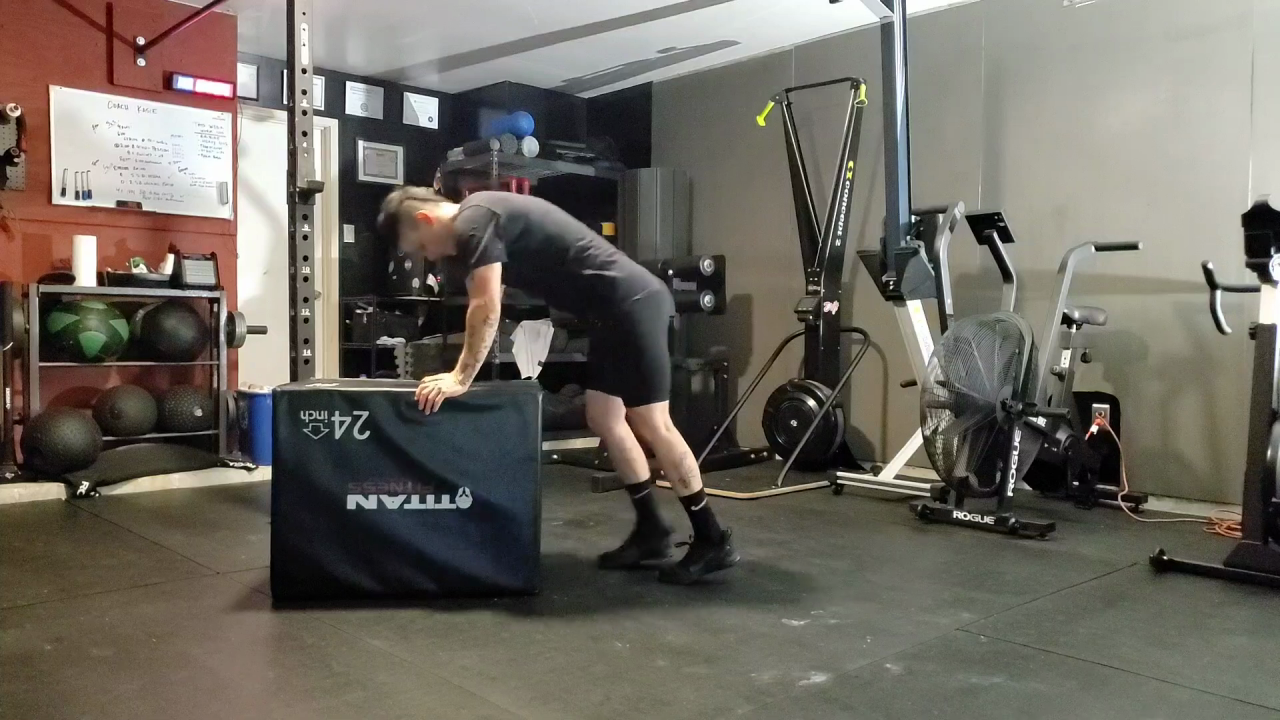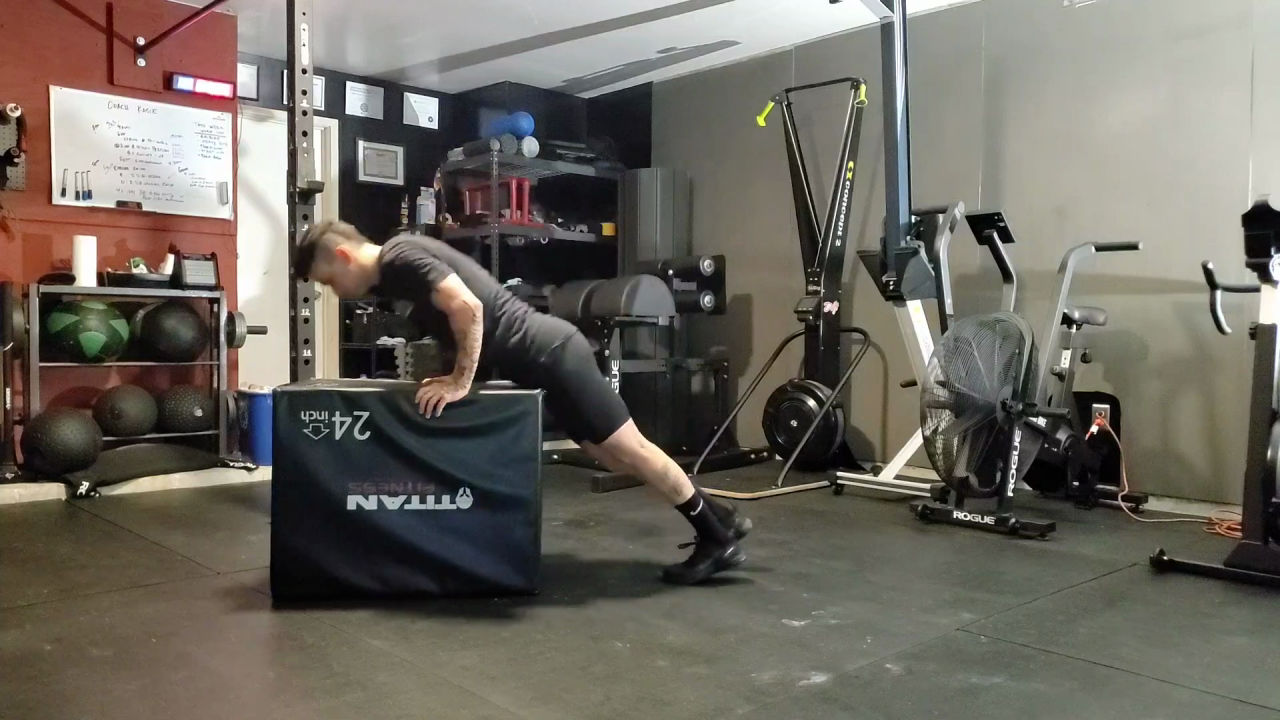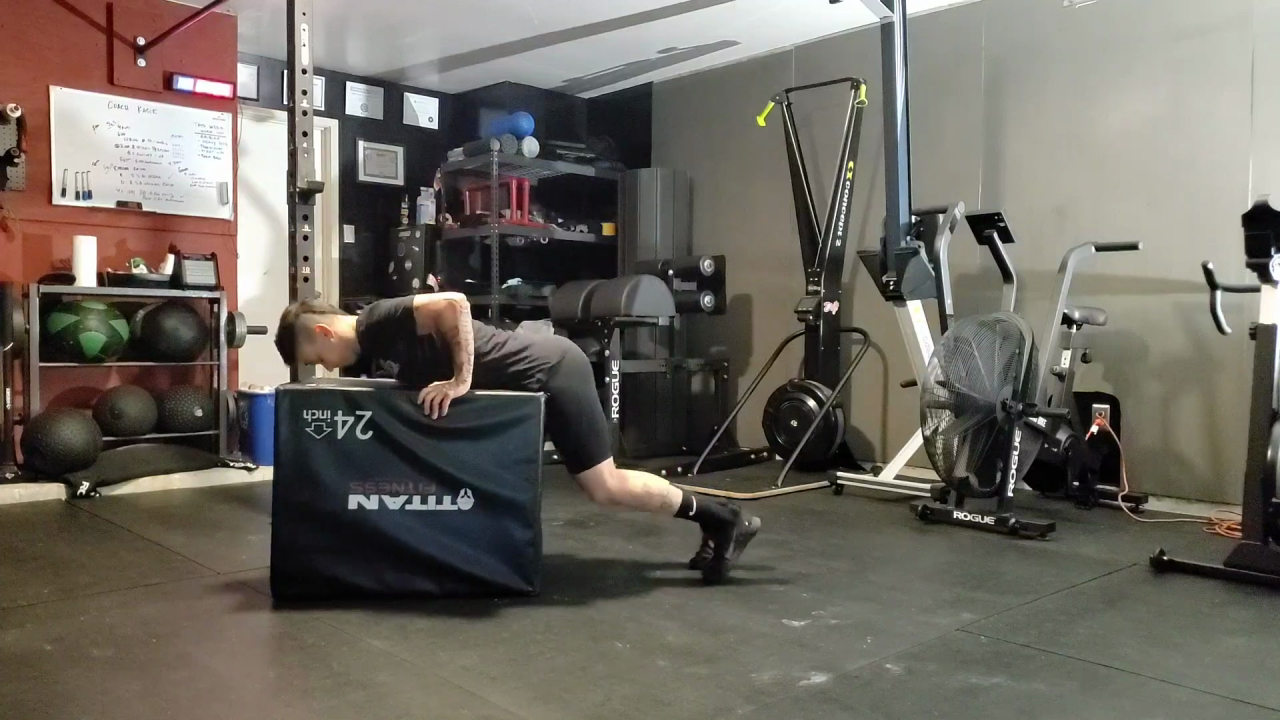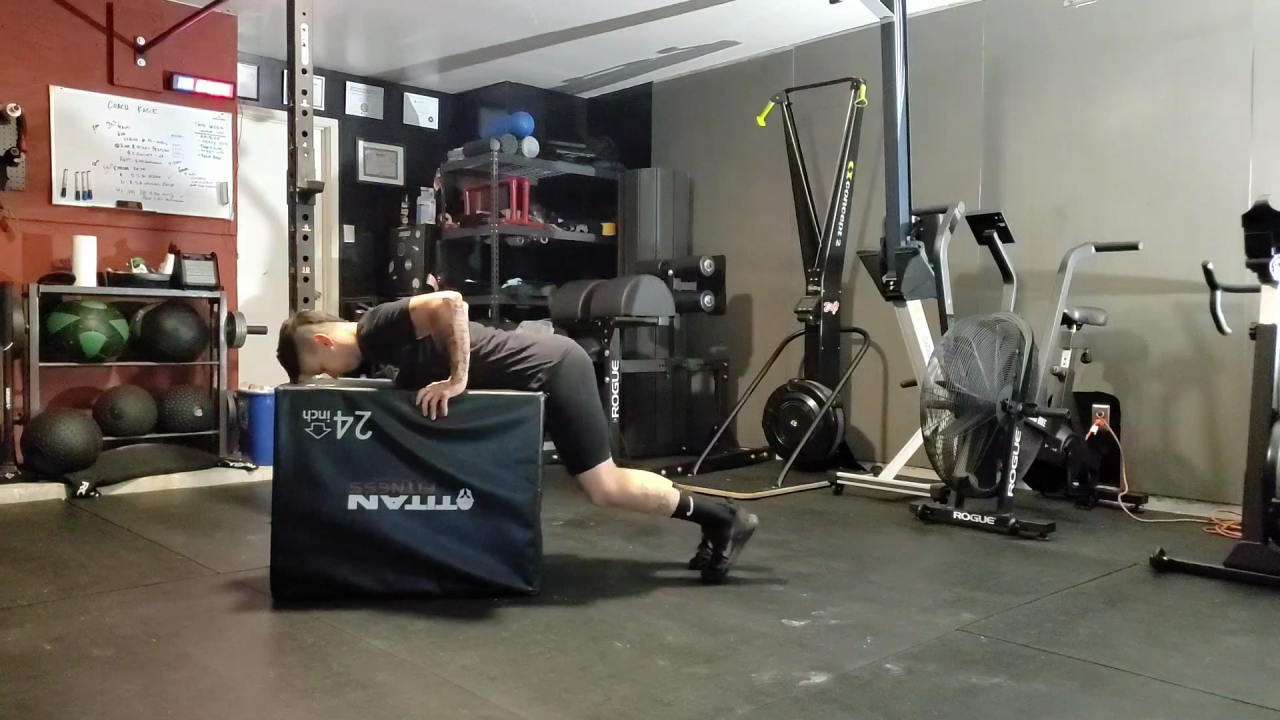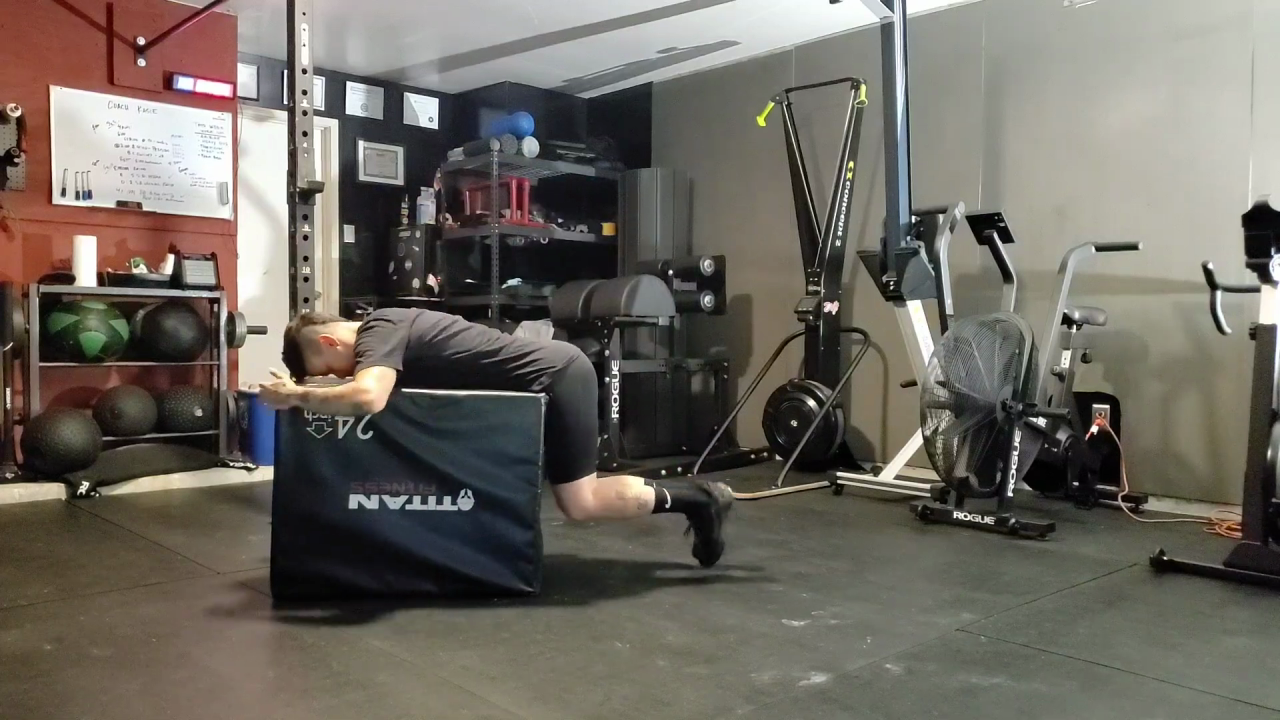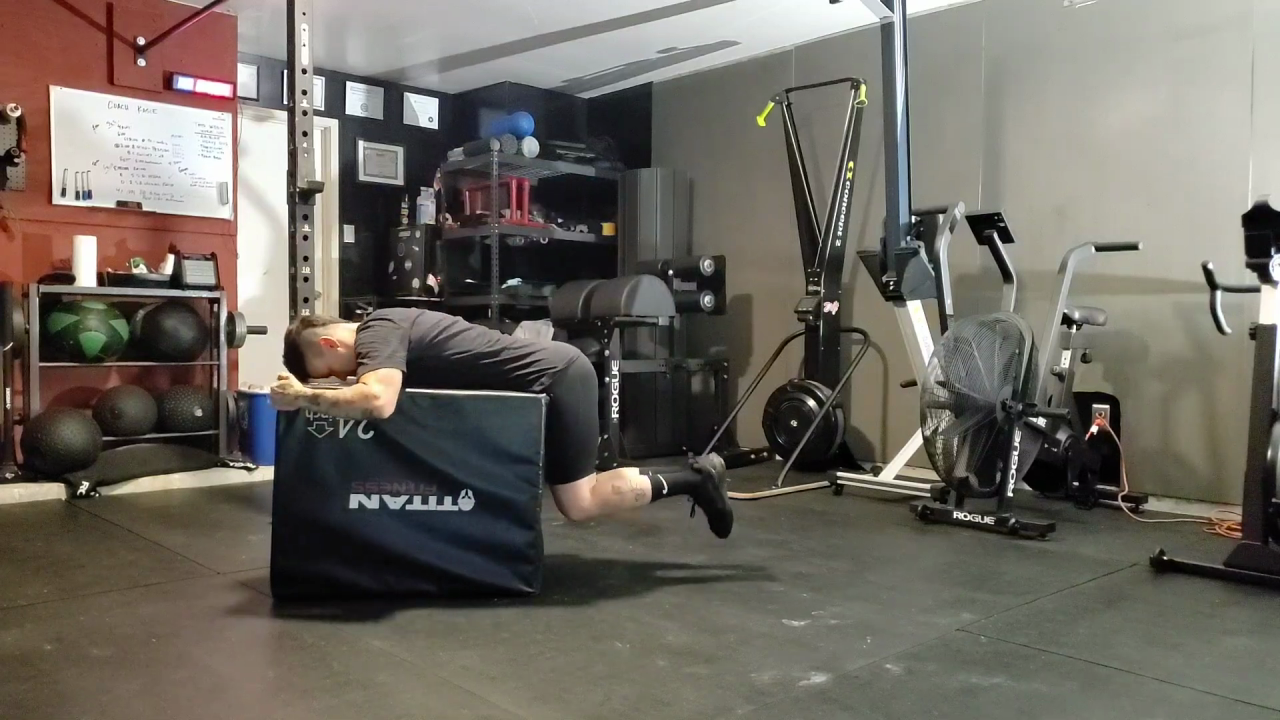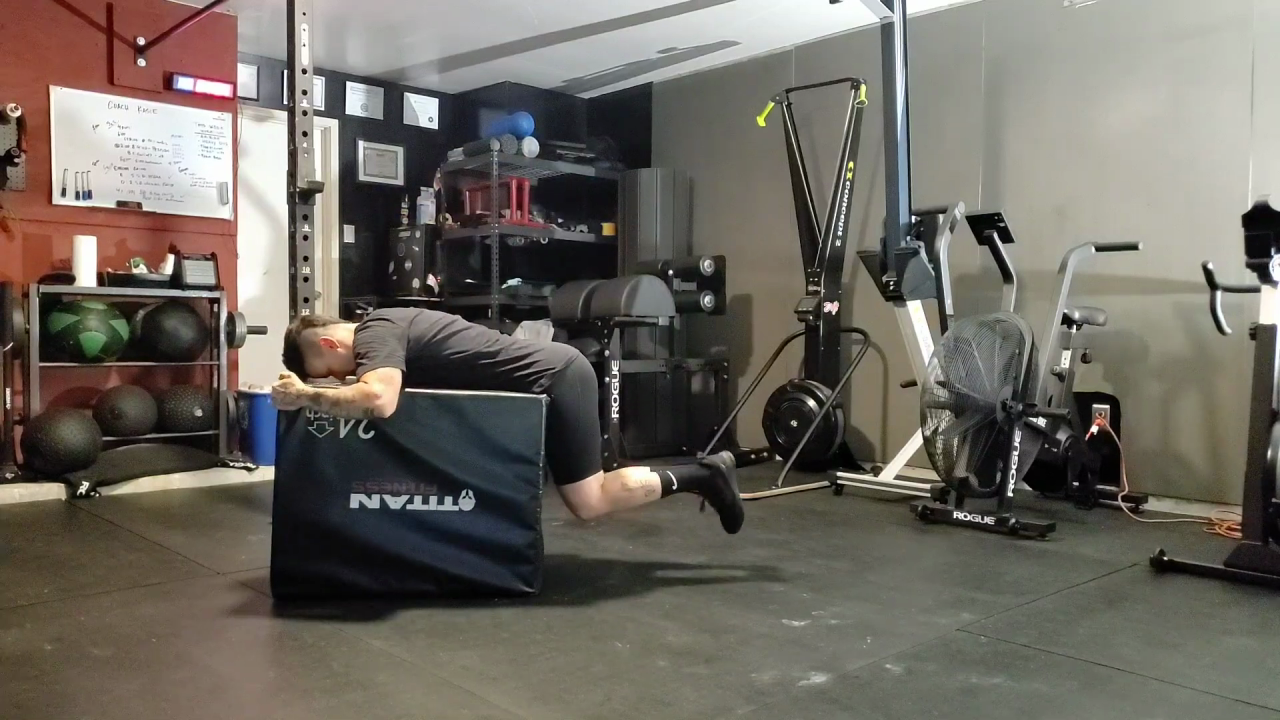
dt=0.5s
person 1, frame 1
left shoulder: (471, 221)
right shoulder: (480, 216)
left elbow: (486, 308)
right elbow: (486, 307)
left wrist: (462, 378)
right wrist: (464, 371)
left hip: (631, 300)
right hip: (617, 305)
left knee: (650, 425)
right knee: (602, 418)
left ankle: (713, 540)
right ankle: (650, 530)
person 1, frame 2
left shoulder: (400, 257)
right shoulder: (397, 266)
left elbow: (467, 310)
left wrist: (460, 382)
right wrist: (455, 376)
left hip: (548, 353)
right hip: (546, 350)
left knee: (626, 447)
right knee: (611, 452)
left ankle: (718, 538)
right ankle: (720, 518)
person 1, frame 3
left shoulder: (376, 323)
right shoulder: (378, 349)
left elbow: (453, 305)
left wrist: (461, 382)
left hip: (551, 373)
right hip: (545, 373)
left knee: (603, 486)
right knee: (601, 482)
left ankle: (727, 521)
right ankle: (715, 519)
person 1, frame 4
left shoulder: (375, 327)
right shoulder: (379, 352)
left elbow: (449, 302)
left wrist: (457, 380)
left hip: (552, 370)
right hip: (548, 369)
left knee: (603, 487)
right knee: (599, 481)
left ankle: (724, 518)
right ankle: (714, 519)
person 1, frame 5
left shoulder: (376, 331)
right shoulder: (385, 330)
left elbow: (368, 398)
left wrist: (297, 396)
left hip: (556, 377)
right hip: (554, 372)
left knee: (579, 502)
right knee: (579, 492)
left ankle: (700, 499)
right ankle: (694, 496)
person 1, frame 6
left shoulder: (377, 332)
right shoulder: (386, 329)
left elbow: (378, 401)
left wrist: (303, 397)
right wrist: (318, 394)
left hip: (556, 379)
right hip: (554, 372)
left knee: (578, 504)
right knee: (580, 491)
left ankle: (693, 478)
right ankle: (691, 477)
person 1, frame 7
left shoulder: (374, 334)
right shoulder: (383, 329)
left elbow: (379, 401)
right elbow: (383, 391)
left wrist: (307, 396)
right wrist: (316, 391)
left hip: (553, 378)
right hip: (549, 373)
left knee: (589, 502)
right knee: (589, 488)
left ankle: (702, 475)
right ankle: (699, 472)
